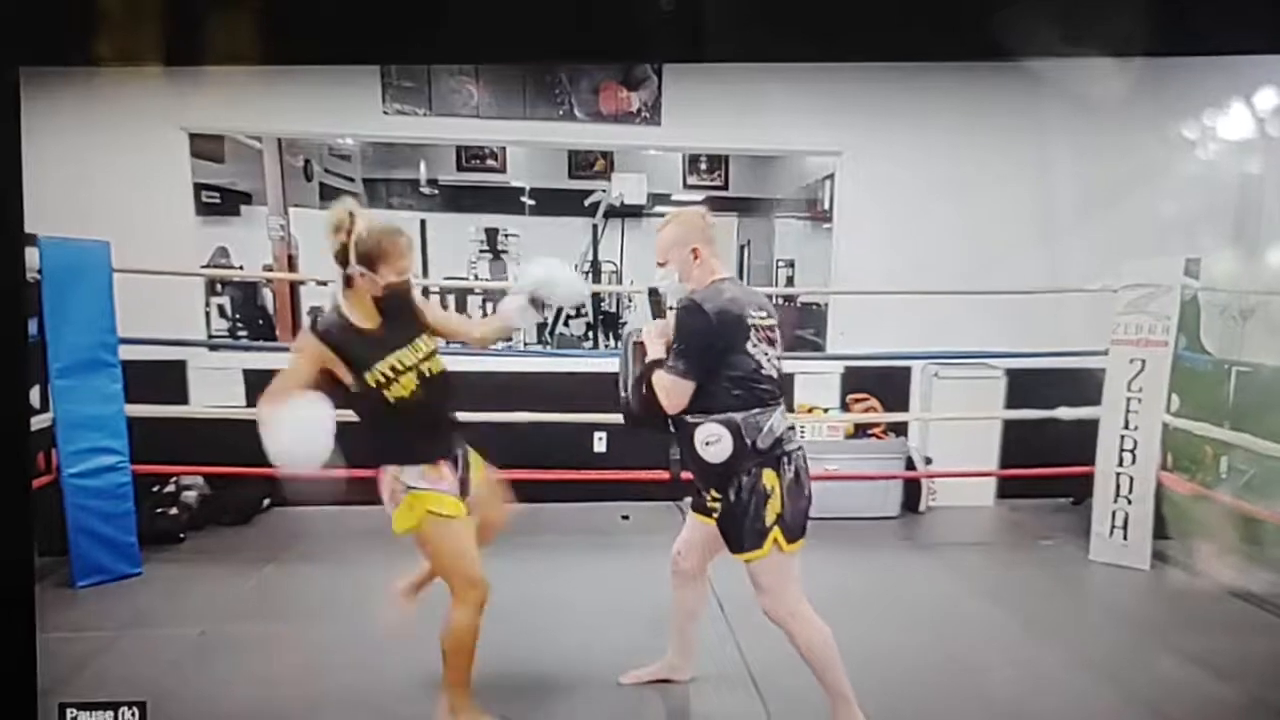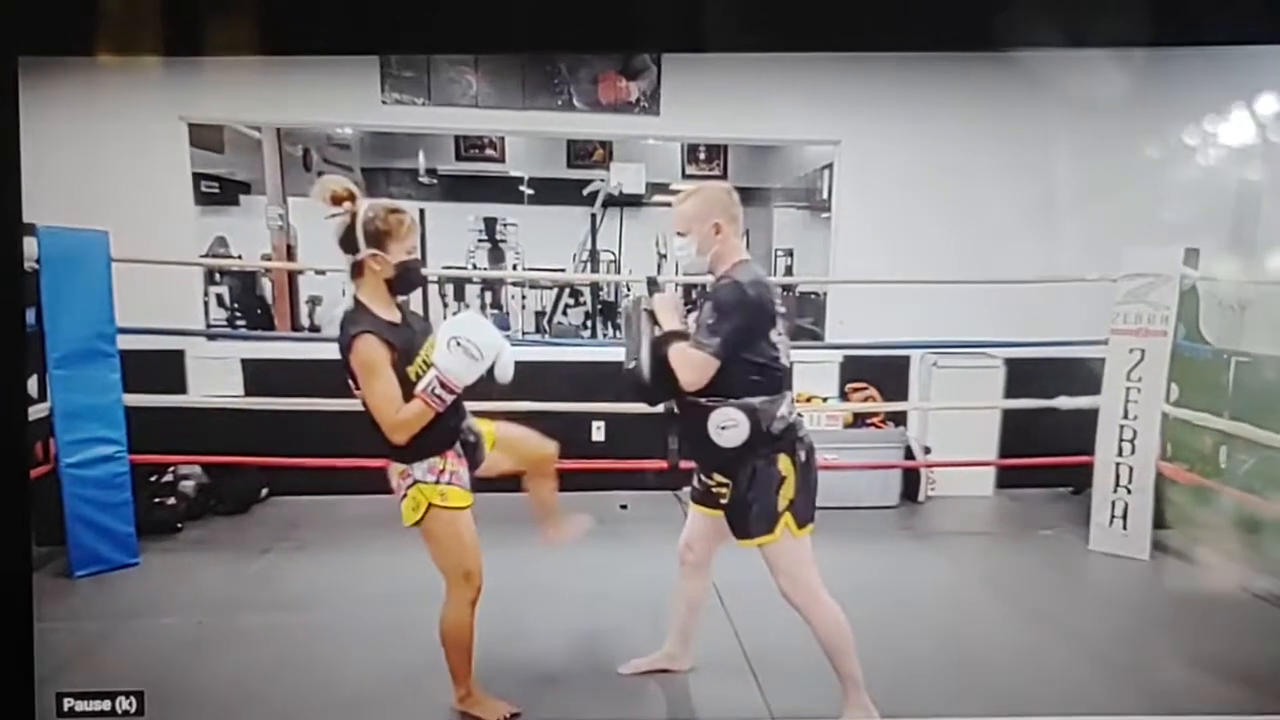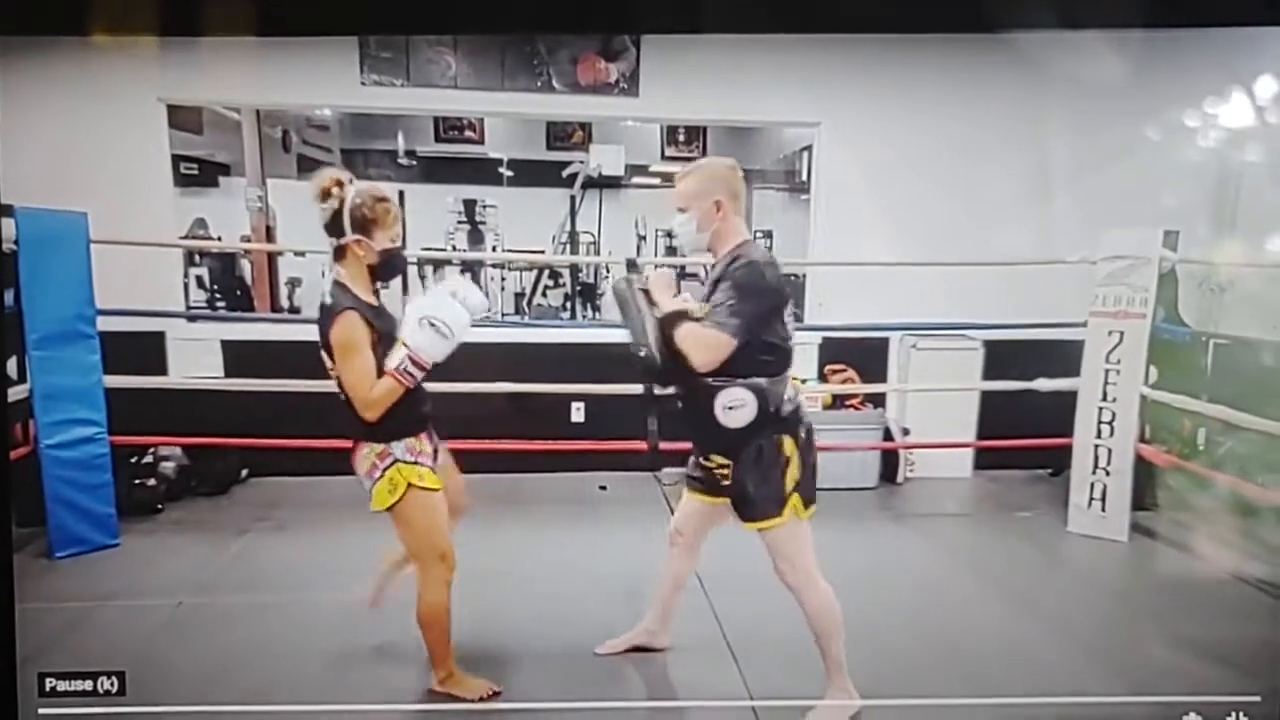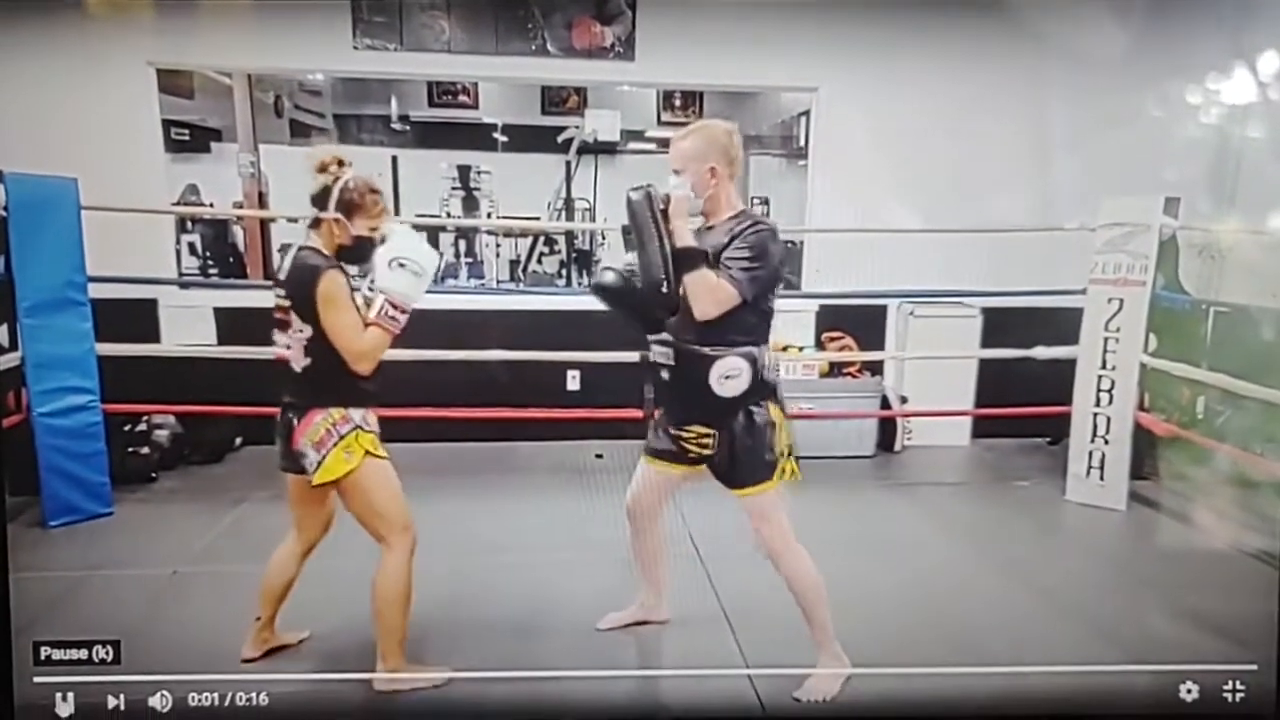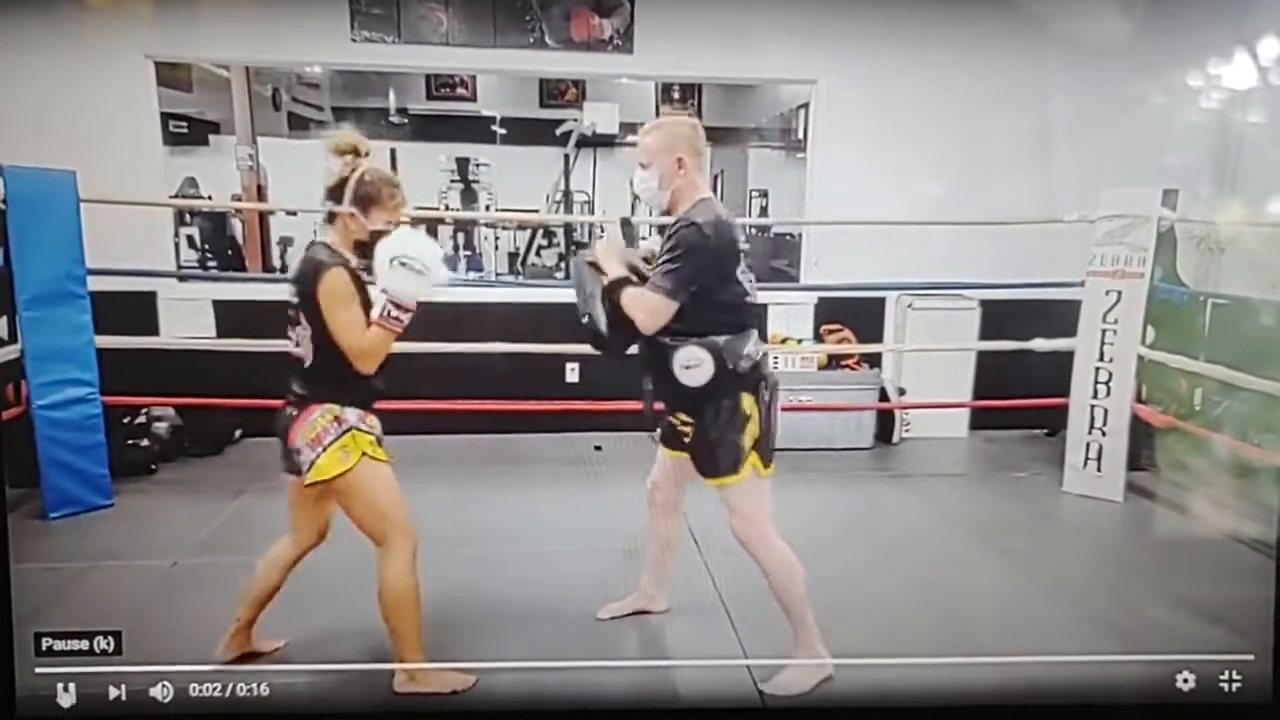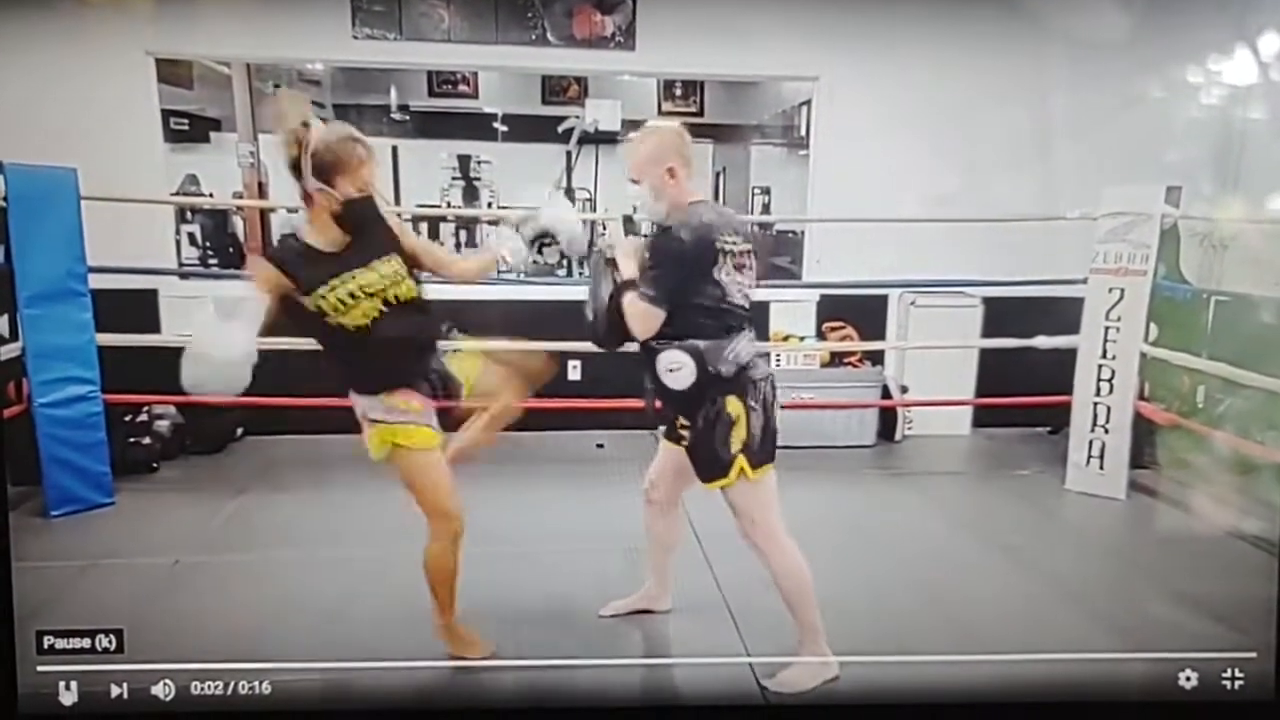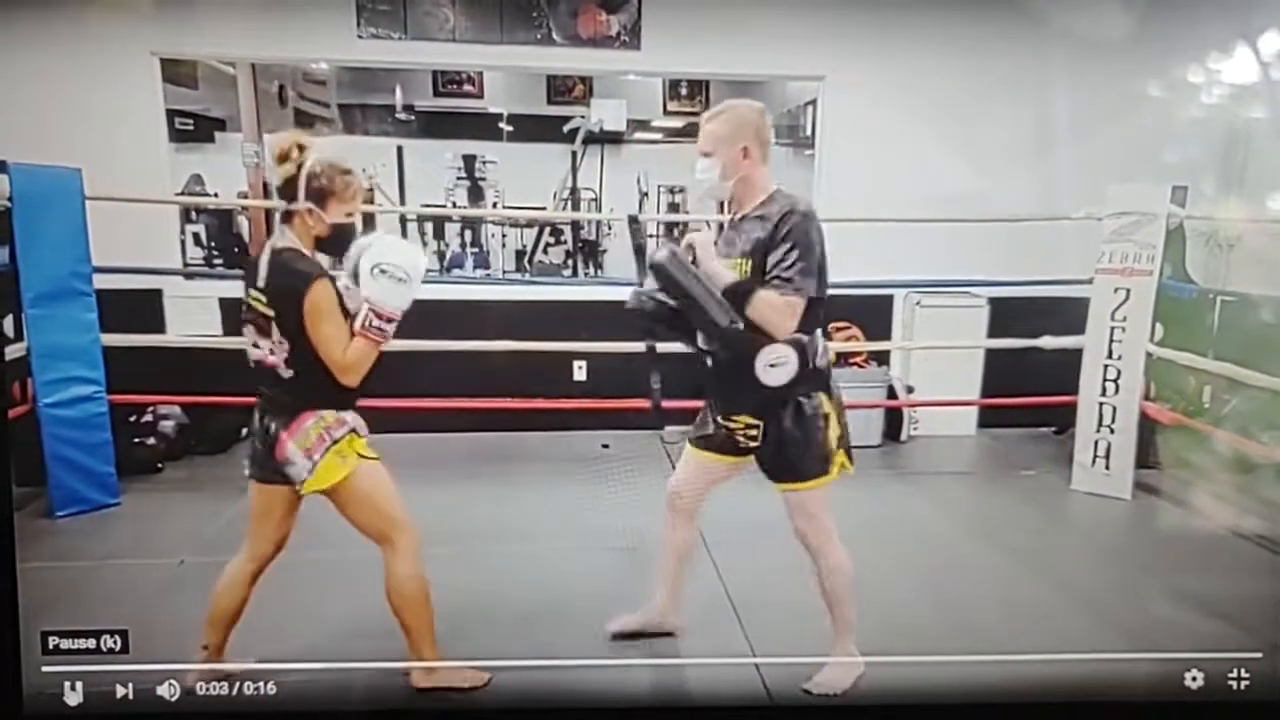
dt=0.7s
person 1, frame 1
left shoulder: (701, 310)
right shoulder: (750, 302)
left elbow: (672, 400)
left wrist: (658, 354)
right wrist: (676, 347)
left hip: (759, 473)
right hip: (735, 469)
left knee: (781, 605)
right knee: (686, 561)
right ankle: (677, 662)
person 1, frame 2
left shoulder: (739, 292)
right shoulder: (738, 286)
left elbow: (693, 374)
right elbow: (713, 365)
left wrist: (669, 322)
right wrist: (675, 331)
left hip: (766, 460)
right hip: (730, 455)
left knee: (800, 586)
right knee: (692, 552)
right ankle: (676, 651)
person 1, frame 3
left shoulder: (752, 270)
right shoulder: (728, 268)
left elbow: (706, 355)
left wrist: (668, 304)
right wrist: (673, 311)
left hip: (767, 441)
right hip: (723, 437)
left knee: (796, 568)
right knee: (683, 533)
right ankle: (654, 628)
person 1, frame 4
left shoulder: (756, 237)
right shoulder: (700, 233)
left elbow: (709, 303)
right elbow: (676, 302)
left wrist: (681, 234)
left hip: (741, 409)
right hip: (684, 401)
left knee: (773, 536)
right knee: (640, 505)
left ankle: (831, 655)
right ankle: (652, 603)
person 1, frame 5
left shoulder: (696, 231)
right shoulder: (708, 221)
left elbow: (649, 317)
left wrist: (613, 269)
right wrist: (631, 275)
left hip: (731, 397)
right hip: (698, 394)
left knee: (752, 527)
right knee: (662, 491)
left ankle: (813, 651)
right ankle: (653, 592)
person 1, frame 6
left shoulder: (676, 236)
right shoulder: (728, 224)
left elbow: (643, 324)
left wrist: (628, 271)
right wrist: (646, 269)
left hip: (726, 400)
right hip: (707, 394)
left knee: (763, 529)
right knee: (659, 490)
left ankle: (817, 652)
right ankle: (656, 592)
person 1, frame 7
left shoulder: (793, 220)
right shoulder: (736, 222)
left elbow: (783, 318)
left wrist: (718, 270)
right wrist: (698, 275)
left hip: (792, 401)
right hip: (733, 396)
left knee: (815, 531)
right knee: (681, 496)
left ankle: (847, 650)
right ankle: (665, 609)
person 2, frame 1
left shoulder: (408, 306)
right shoulder: (326, 337)
left elbow: (476, 333)
right elbow: (276, 400)
left wrist: (524, 303)
left hip: (447, 446)
right hip: (412, 475)
left knee: (491, 524)
right knee: (473, 590)
left ankle: (418, 581)
person 2, frame 2
left shoulder: (395, 309)
right shoulder: (364, 338)
right elbow: (398, 428)
left wrist: (473, 351)
right wrist: (451, 375)
left hip: (459, 434)
right hip: (426, 468)
left knee: (543, 452)
right knee: (466, 584)
left ankle: (552, 523)
person 2, frame 3
left shoulder: (361, 297)
right shoulder: (346, 315)
right elbow: (371, 403)
left wrist: (440, 312)
right wrist: (422, 349)
left hip: (406, 442)
right hip: (391, 452)
left knee: (454, 504)
right knee: (439, 563)
right ankle: (445, 674)
person 2, frame 4
left shoulder: (299, 264)
right shoulder: (325, 276)
right elbow: (362, 357)
left wrist: (383, 288)
right wrist: (400, 295)
left hip: (300, 420)
right hip: (335, 424)
left knee: (306, 531)
right knee: (399, 537)
left ankle: (261, 634)
right ankle: (392, 665)
person 2, frame 5
left shoulder: (321, 259)
right shoulder: (331, 273)
right elbow: (364, 357)
left wrist: (388, 292)
right wrist: (399, 296)
left hip: (307, 418)
right hip: (333, 424)
left knee: (303, 536)
right knee: (399, 540)
left ankle: (238, 637)
right ankle: (412, 669)
person 2, frame 6
left shoulder: (379, 225)
right shoulder: (285, 262)
left elbow: (453, 266)
left wrist: (511, 246)
left hip: (434, 362)
right hip: (390, 399)
left knee: (530, 373)
right knee: (448, 518)
left ankle: (458, 448)
right ankle: (451, 630)
person 2, frame 7
left shoulder: (266, 260)
right shoulder: (310, 281)
right elbow: (349, 369)
left wrist: (360, 290)
right wrist: (386, 304)
left hip: (273, 426)
right hip: (320, 431)
left knee: (257, 550)
right knee: (402, 541)
left ankle: (209, 660)
right ankle: (428, 664)
